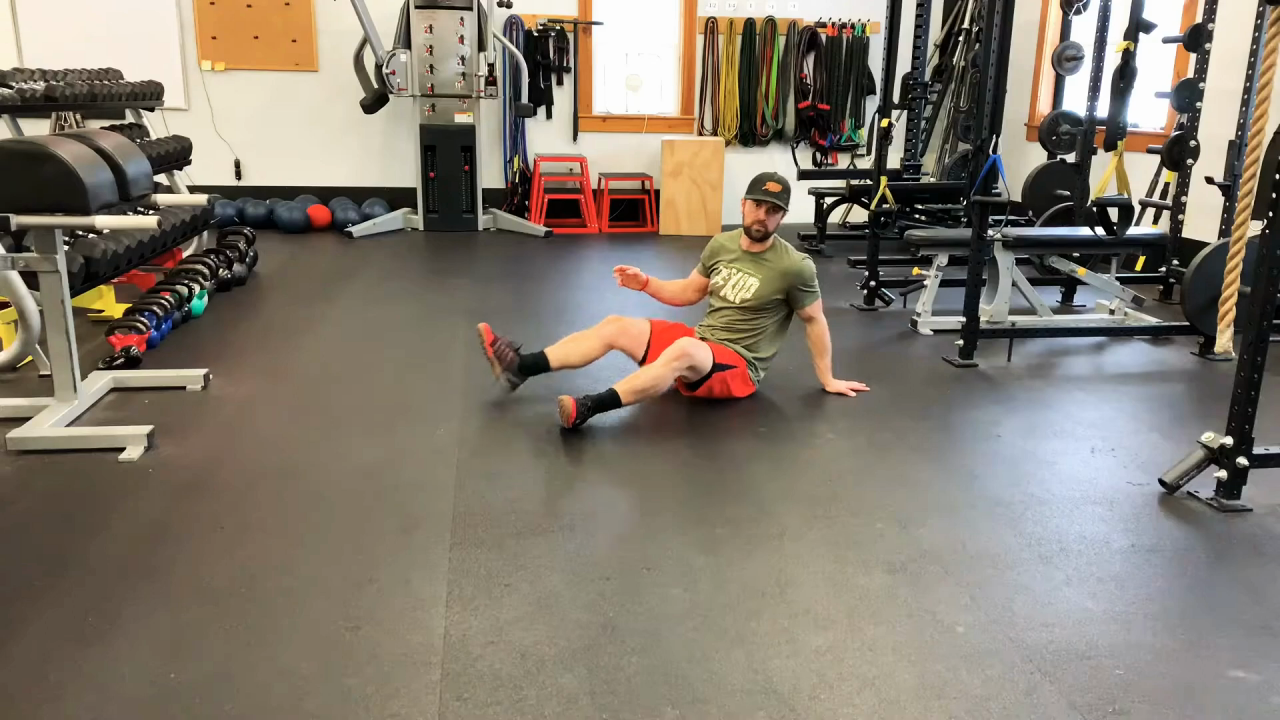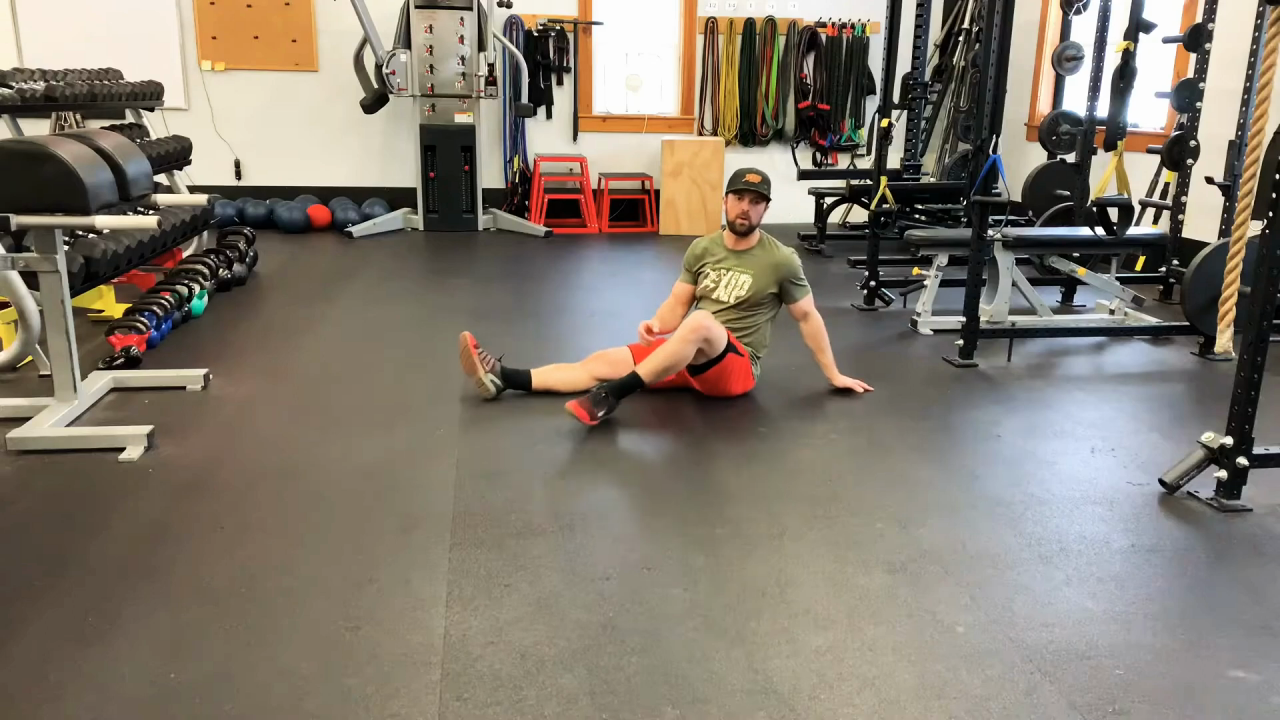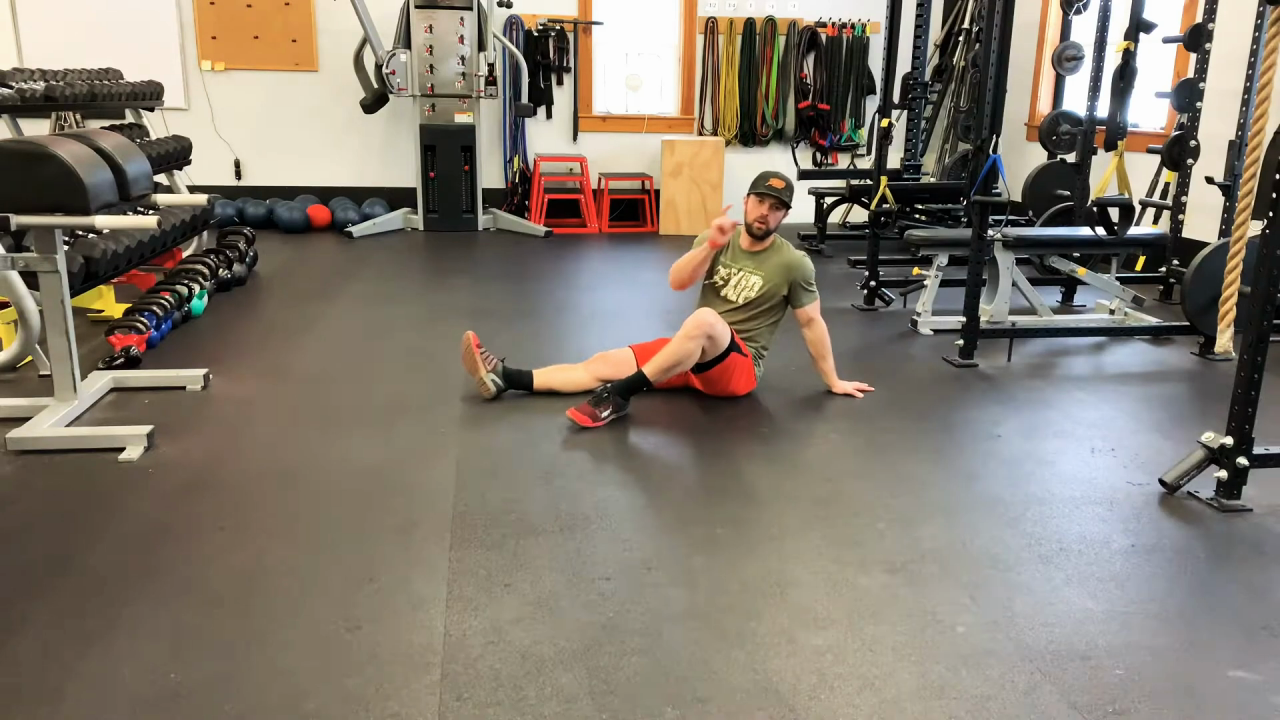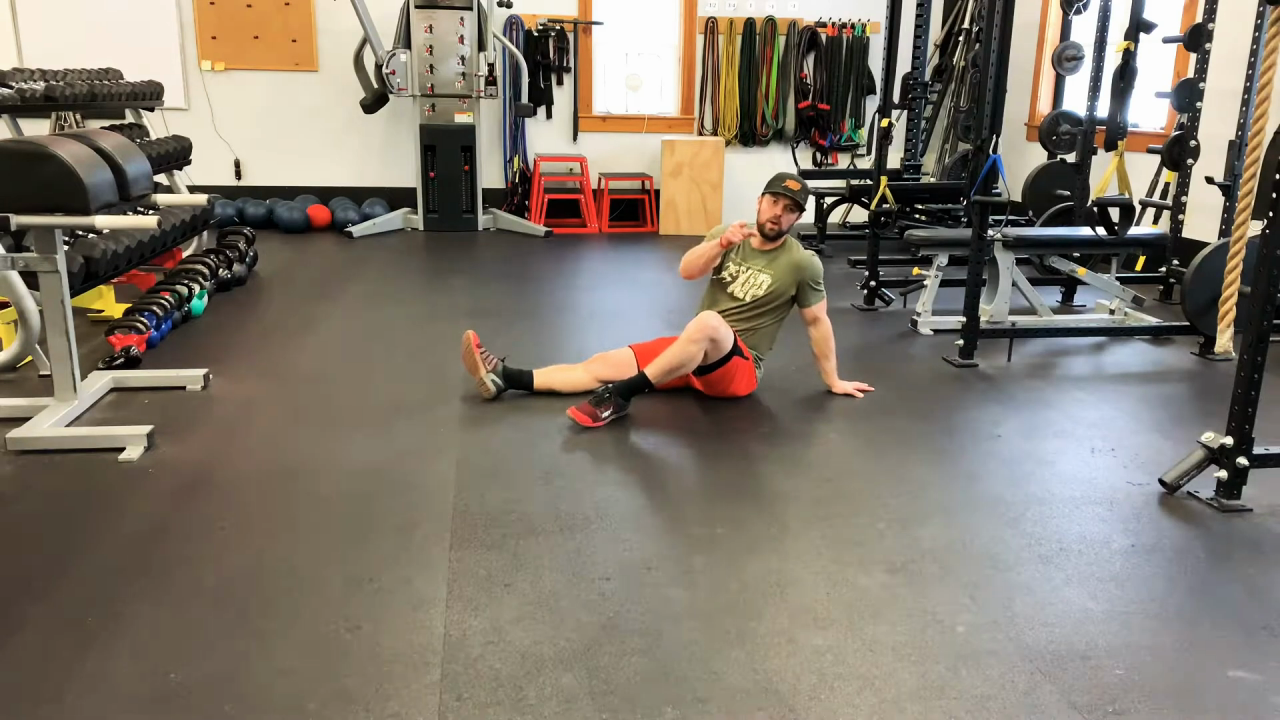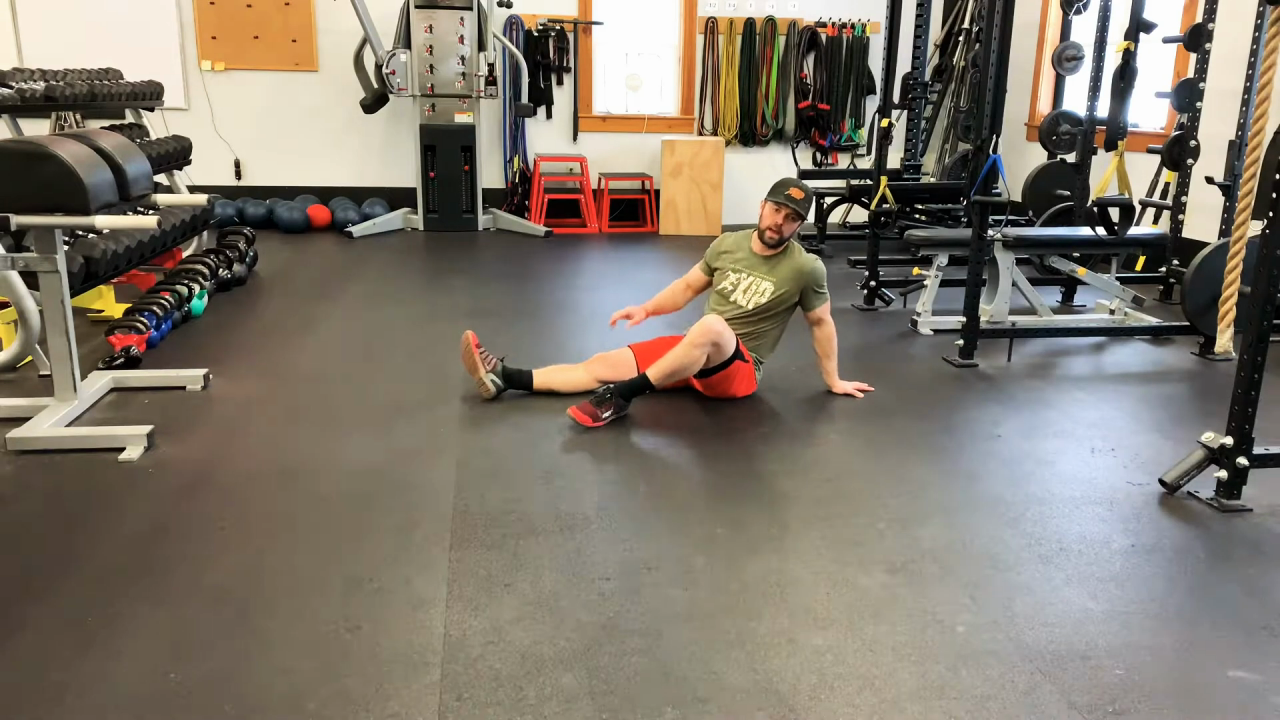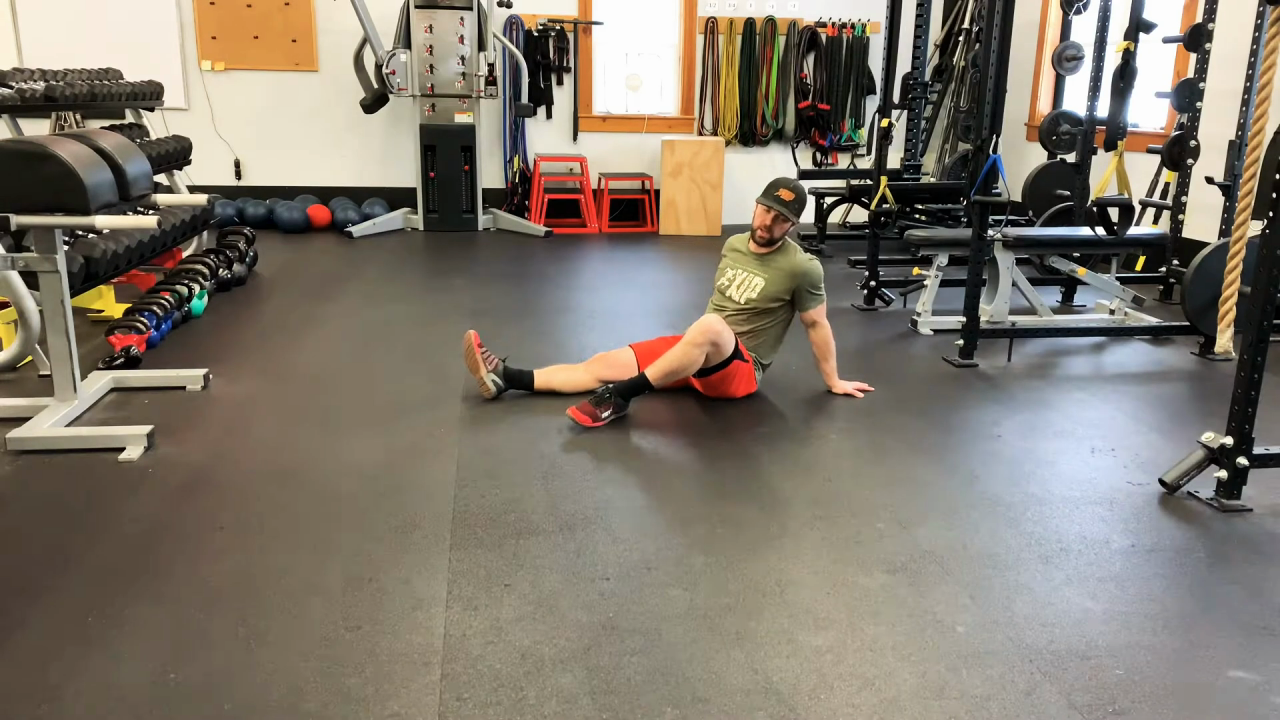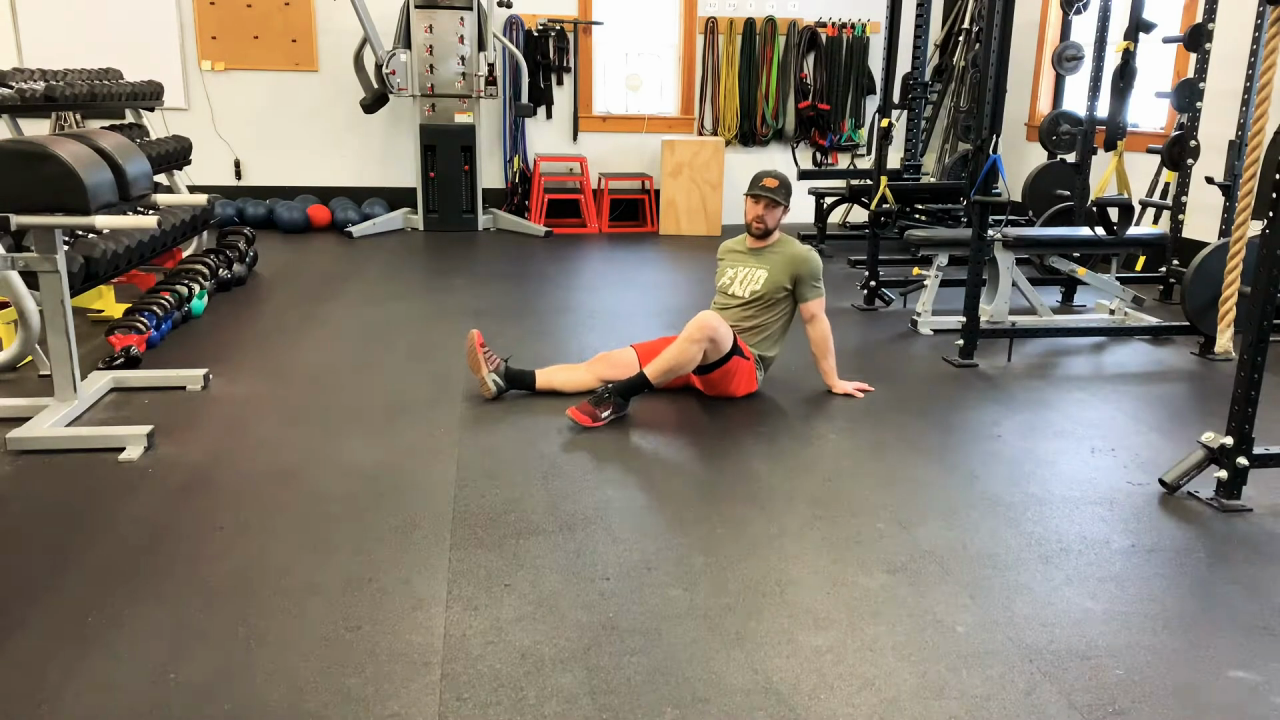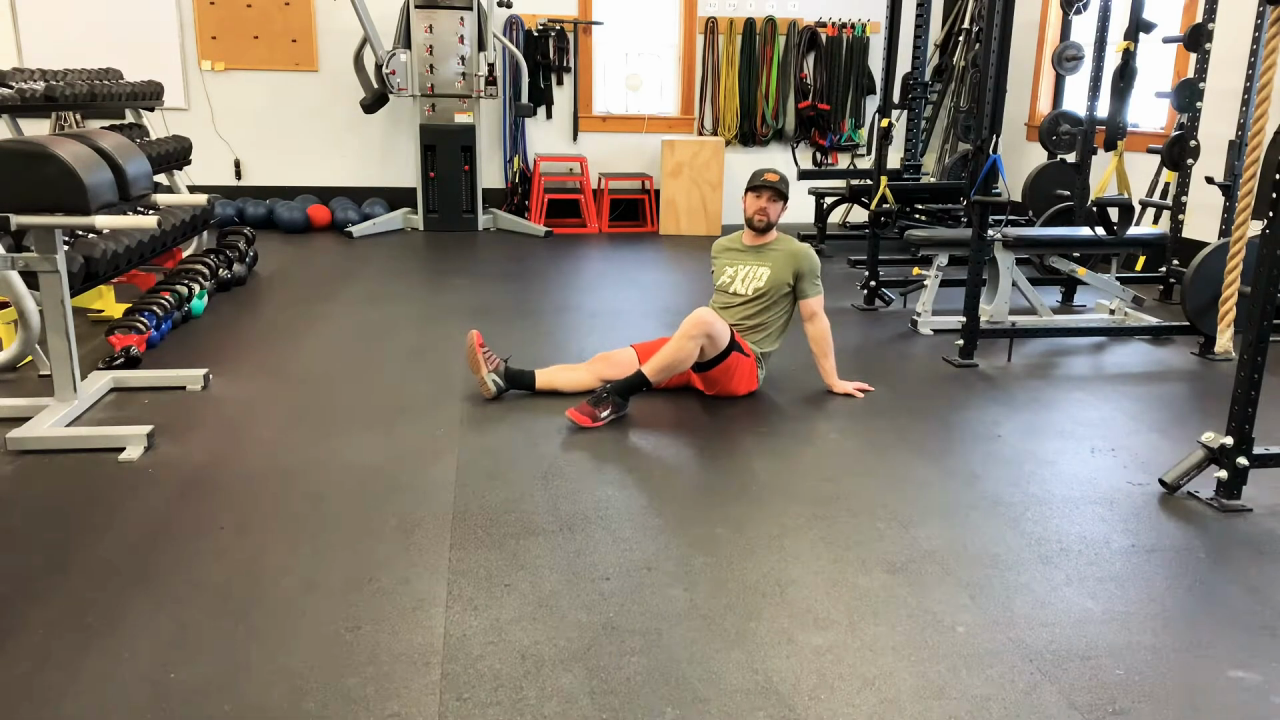
dt=0.3s
person 1, frame 1
left shoulder: (794, 267)
right shoulder: (721, 245)
left elbow: (814, 320)
right elbow: (691, 291)
left wrist: (828, 380)
right wrist: (647, 283)
left hip: (736, 367)
right hip: (699, 341)
left knee: (683, 351)
right knee: (616, 326)
left ankle: (588, 408)
right ankle: (522, 366)
person 1, frame 2
left shoulder: (782, 260)
right shoulder: (702, 249)
left elbow: (807, 316)
right elbow: (677, 306)
left wrist: (833, 375)
right wrist: (656, 325)
left hip: (734, 366)
right hip: (688, 356)
left knee: (701, 321)
right knee: (599, 363)
left ankle: (613, 396)
right ankle: (502, 378)
person 1, frame 3
left shoulder: (793, 264)
right shoulder: (719, 238)
left elbow: (812, 322)
right elbow: (678, 282)
left wrist: (833, 381)
right wrist: (713, 242)
left hip: (736, 366)
right hip: (691, 355)
left knee: (704, 318)
right knee: (603, 363)
left ankle: (619, 395)
right ankle: (505, 378)
person 1, frame 4
left shoulder: (802, 264)
right shoulder: (726, 235)
left elbow: (817, 321)
right elbow: (686, 271)
left wrist: (832, 380)
right wrist: (722, 244)
left hip: (738, 367)
right hip: (692, 352)
left knee: (707, 323)
right knee: (602, 364)
left ankle: (621, 396)
right ankle: (504, 378)
person 1, frame 5
left shoulder: (805, 269)
right shoulder: (728, 243)
left elbow: (822, 323)
right elbow: (688, 286)
left wrist: (834, 380)
right wrist: (646, 308)
left hip: (738, 368)
right hip: (692, 352)
left knee: (711, 326)
right knee: (602, 364)
left ankle: (622, 397)
right ankle: (505, 378)
person 1, frame 6
left shoulder: (801, 268)
right shoulder: (734, 245)
left elbow: (817, 324)
left wrist: (834, 381)
left hip: (739, 368)
right hip: (694, 354)
left knee: (710, 327)
right knee: (603, 362)
left ankle: (620, 396)
right ankle: (505, 378)
person 1, frame 7
left shoulder: (800, 259)
right shoulder: (728, 249)
left elbow: (815, 319)
left wrist: (833, 381)
left hip: (741, 367)
right hip: (696, 354)
left knee: (706, 322)
right knee: (605, 364)
left ankle: (620, 396)
right ankle: (507, 379)
person 1, frame 8
left shoulder: (799, 256)
right shoulder: (722, 247)
left elbow: (814, 317)
left wrist: (833, 380)
left hip: (741, 366)
right hip: (696, 356)
left knee: (702, 319)
right knee: (606, 363)
left ankle: (619, 396)
right ankle: (506, 379)
